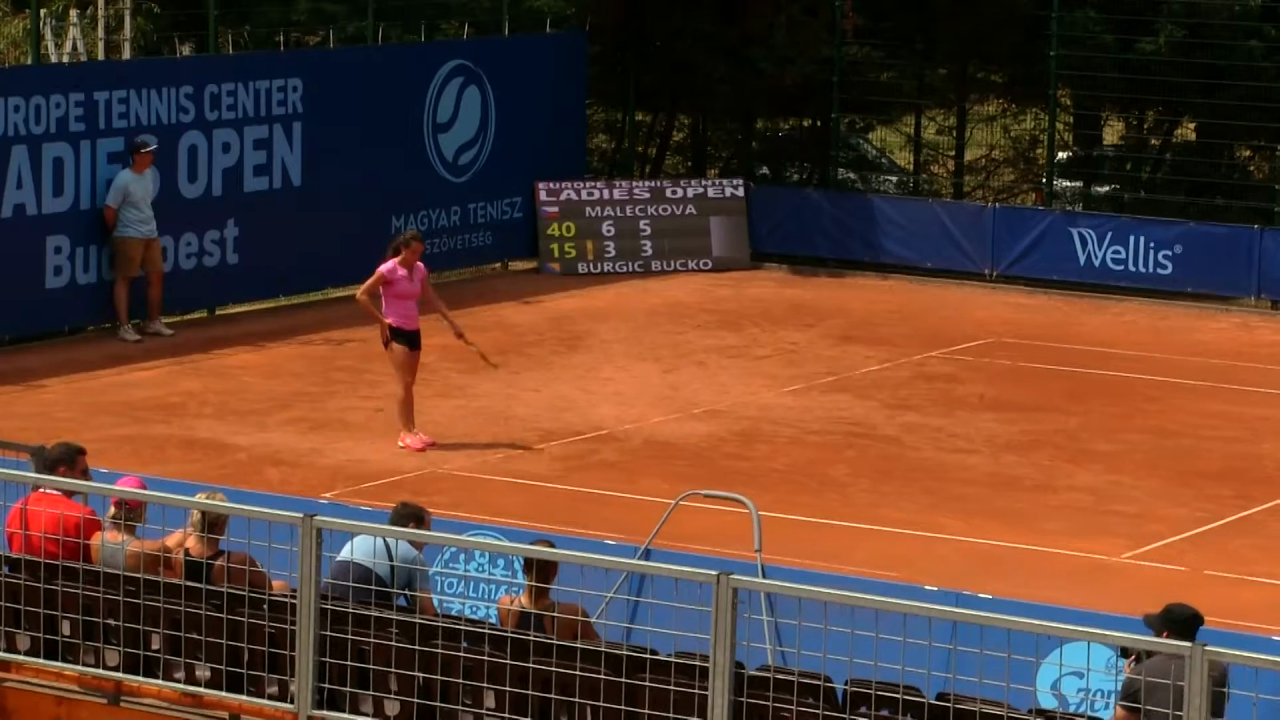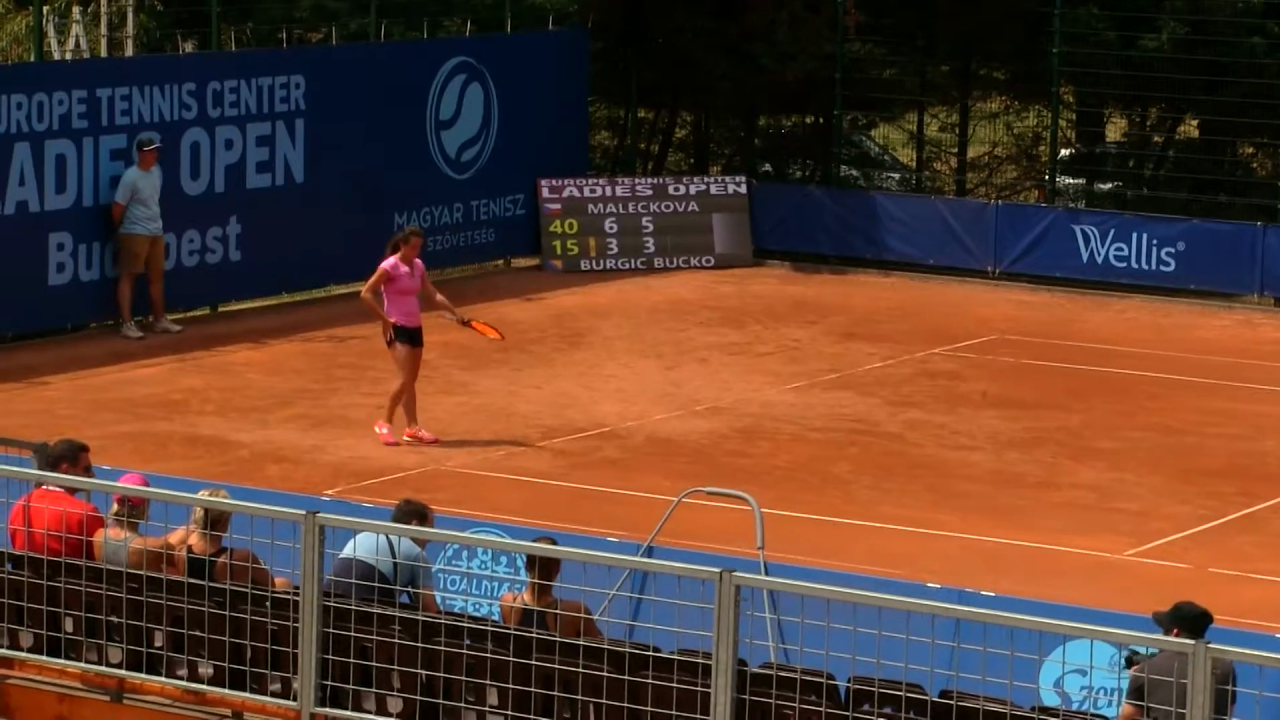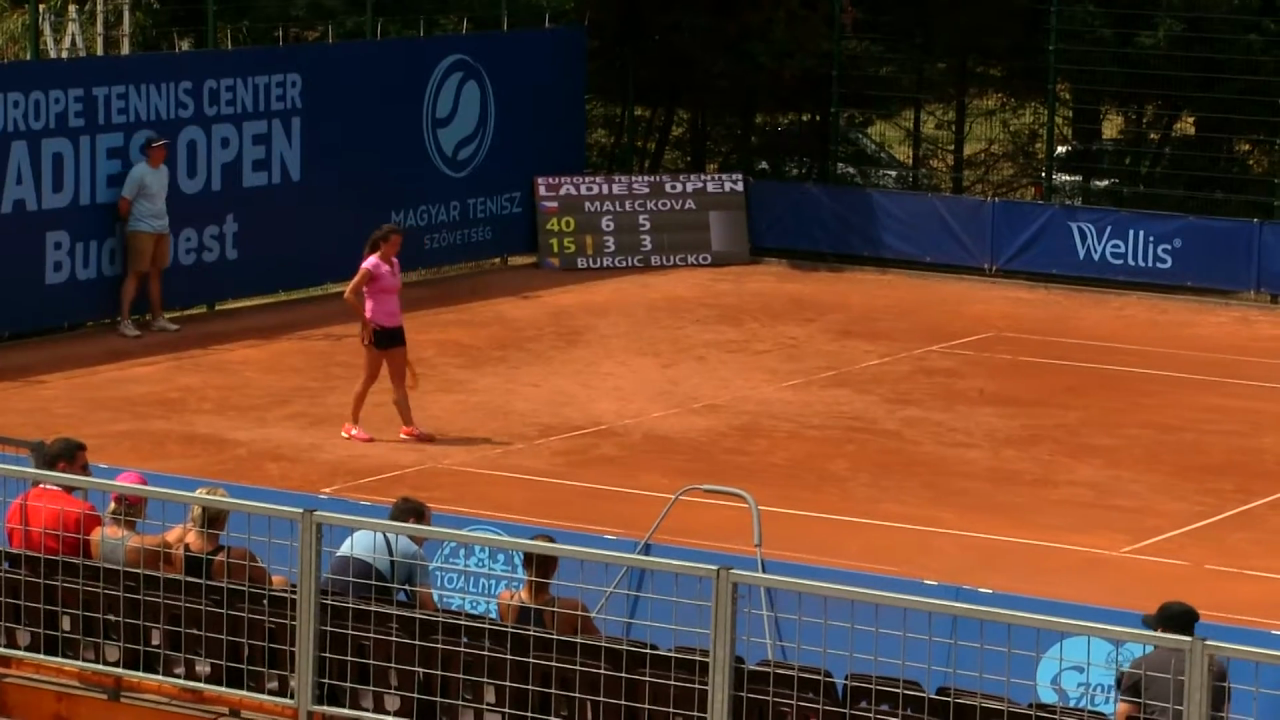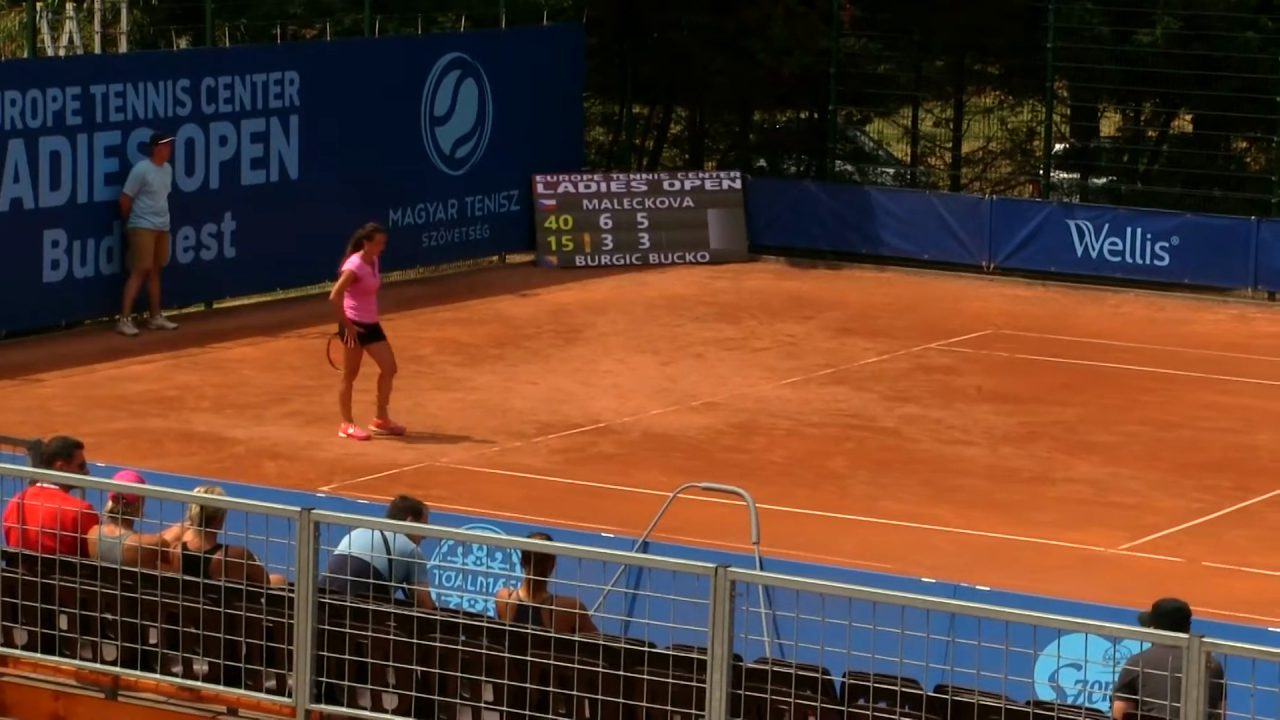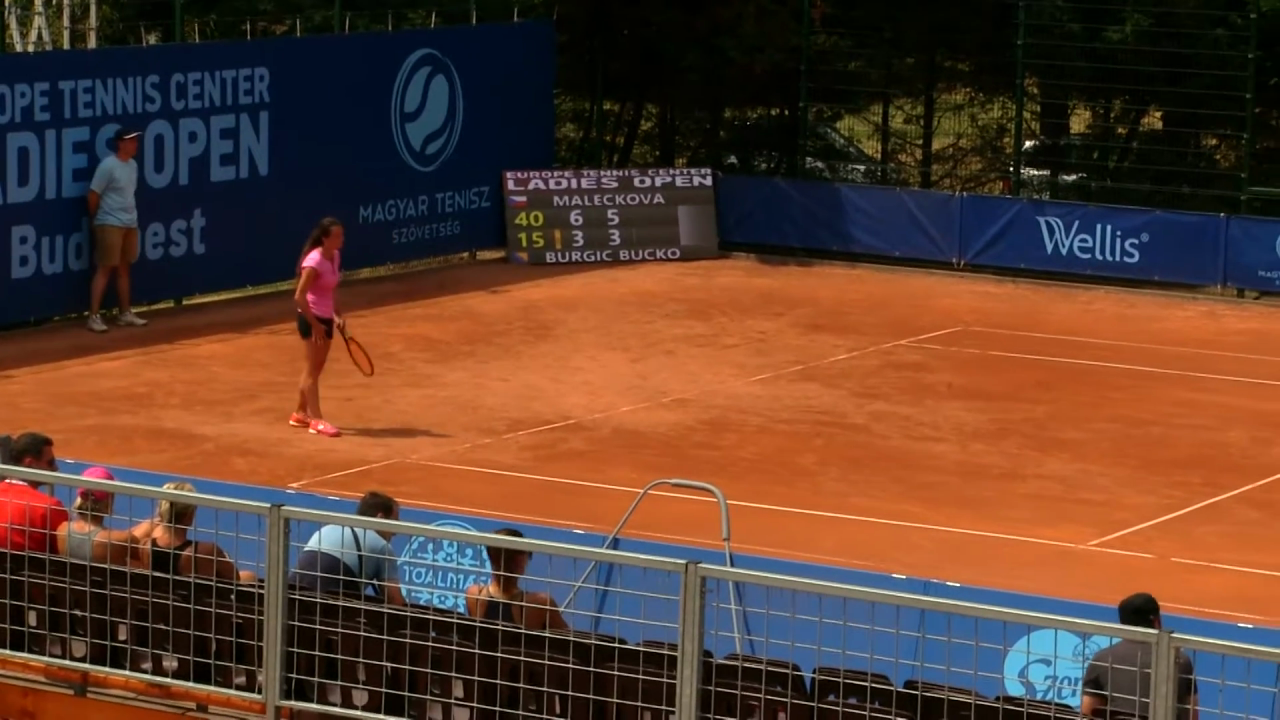
dt=0.3s
person 1, frame 1
left shoulder: (420, 270)
right shoulder: (388, 270)
left elbow: (433, 300)
right elbow: (362, 295)
left wrist: (452, 324)
right wrist: (381, 320)
left hip: (413, 330)
right hip: (395, 331)
left knee: (409, 383)
right knee: (405, 382)
left ankle: (411, 431)
right ankle: (405, 433)
person 1, frame 2
left shoulder: (419, 265)
right shoulder: (389, 266)
left elbow: (433, 294)
right elbow: (366, 293)
left wrist: (454, 313)
right wrist: (384, 318)
left hip: (415, 328)
right hip: (397, 329)
left knee: (411, 381)
right knee: (406, 379)
left ankle: (413, 428)
right ankle: (384, 424)
person 1, frame 3
left shoulder: (394, 264)
right shoulder: (371, 266)
right elbow: (349, 295)
right wrist: (366, 321)
left hip: (395, 328)
right hip: (378, 330)
left knee: (399, 379)
right knee: (369, 378)
left ankle: (409, 427)
right ankle: (351, 425)
person 1, frame 4
left shoulder: (374, 261)
right shoulder: (353, 267)
right elbow: (334, 297)
right wrist: (347, 324)
left hip: (372, 324)
right hip: (354, 326)
left knee: (389, 369)
right knee: (350, 375)
left ankle: (381, 419)
right ankle: (347, 425)
person 1, frame 5
left shoulder: (335, 256)
right shoulder: (314, 262)
right elbow: (299, 297)
left wrist: (337, 314)
right wrist: (315, 323)
left hip: (326, 318)
right hip: (311, 319)
left knee: (315, 369)
right knee: (313, 370)
left ankle: (300, 414)
right ankle: (316, 420)
person 2, frame 1
left shoulder: (148, 175)
right shoulder: (123, 180)
right elbow: (109, 211)
right wrist: (117, 232)
left hip: (151, 235)
right hip: (129, 237)
left knee: (156, 277)
right knee: (123, 279)
left ankle: (153, 322)
right ankle: (124, 327)
person 2, frame 2
left shoulder: (156, 172)
right shoulder: (131, 177)
right elbow: (117, 207)
left wrist: (154, 226)
right wrist: (122, 229)
left hip: (156, 232)
right hip: (135, 233)
left knee: (157, 276)
right knee: (128, 276)
left ankle: (160, 320)
right ankle: (127, 324)
person 2, frame 3
left shoulder: (164, 170)
right shoulder: (138, 172)
right elbow: (124, 203)
left wrist: (159, 222)
right wrist: (130, 224)
left hip: (162, 230)
right hip: (141, 231)
left knee: (155, 274)
right knee: (134, 274)
left ankle: (157, 318)
right ankle: (125, 321)
person 2, frame 4
left shoulder: (168, 169)
right shoulder: (141, 169)
right elbow: (125, 199)
left wrist: (161, 221)
right wrist: (130, 222)
left hip: (162, 227)
right hip: (142, 228)
left knee: (154, 272)
right knee: (139, 272)
left ankle: (156, 317)
right ankle: (124, 319)
person 2, frame 5
left shoulder: (133, 165)
right shoulder: (108, 165)
right elbow: (93, 196)
left wrist: (128, 217)
right wrist: (96, 219)
left hip: (130, 224)
right hip: (110, 225)
left knee: (123, 269)
right knee: (105, 269)
left ankle: (125, 313)
right ankle: (94, 316)
